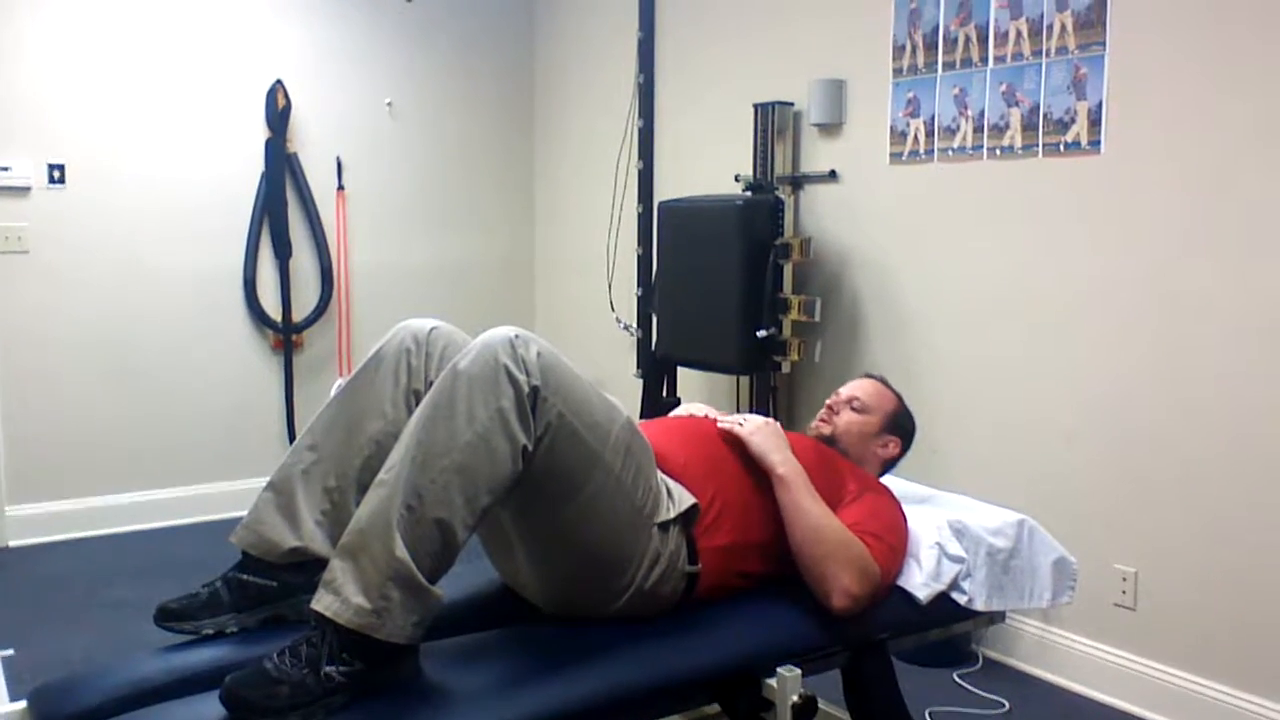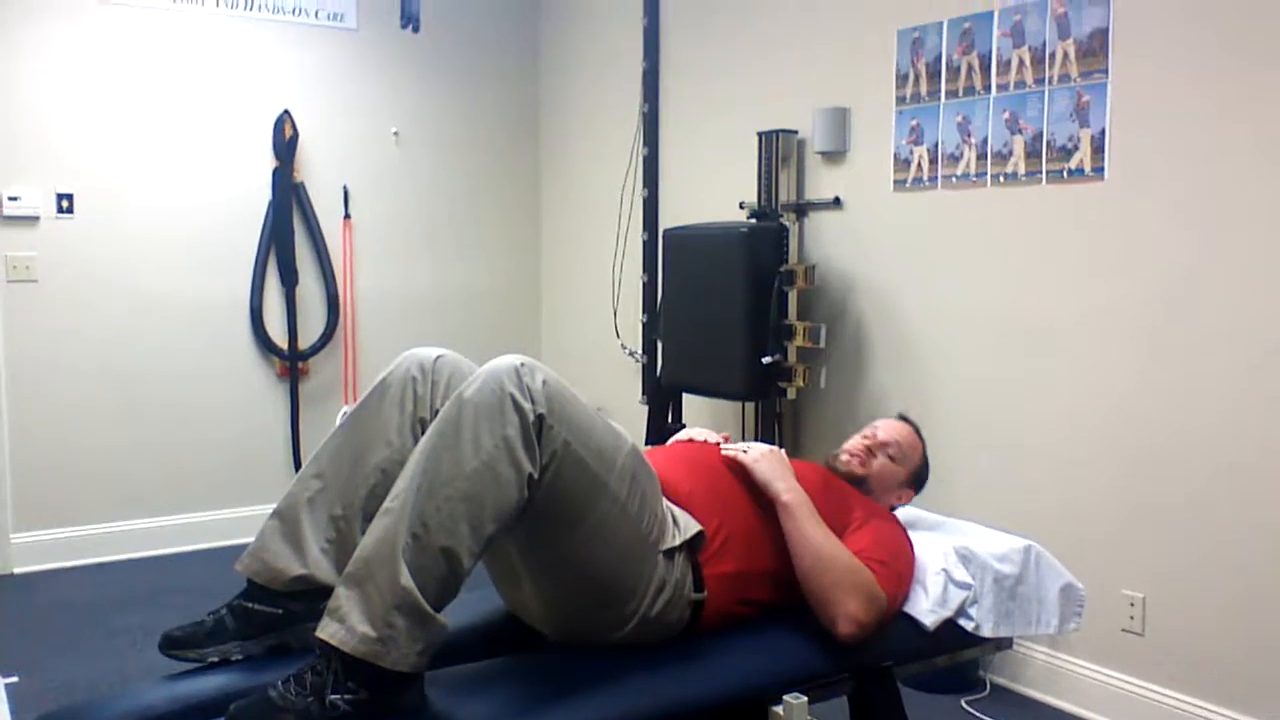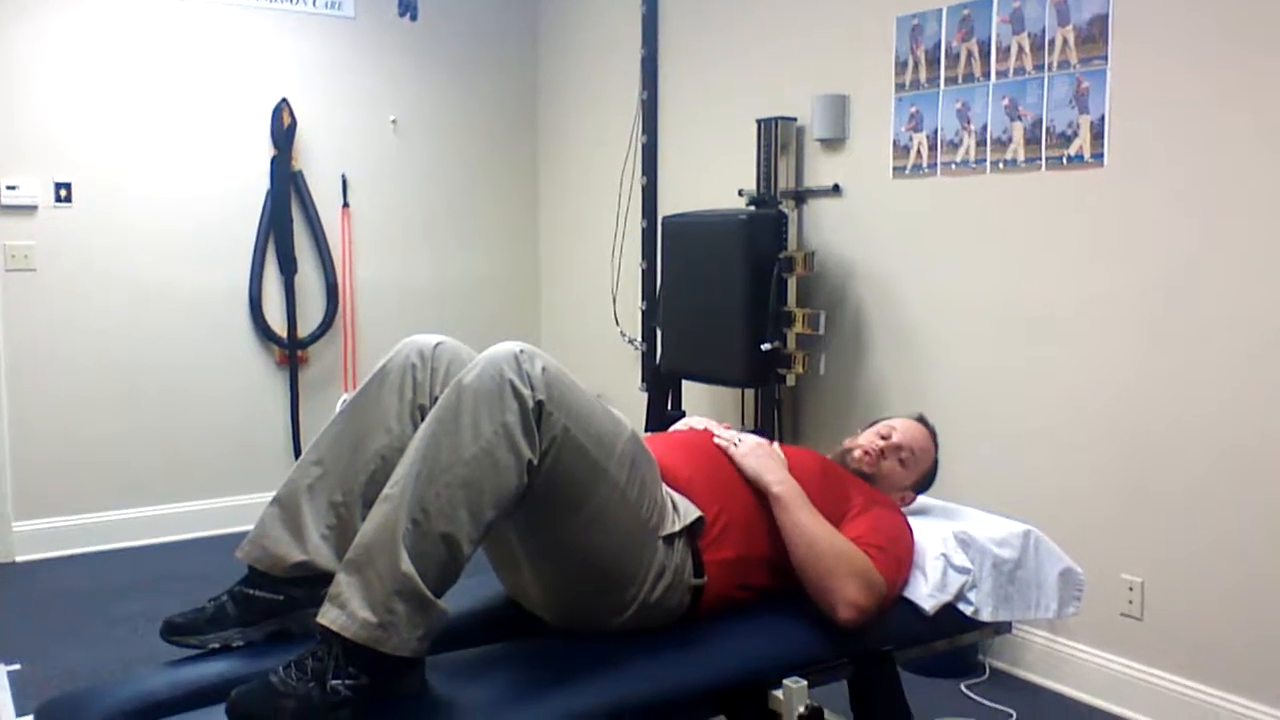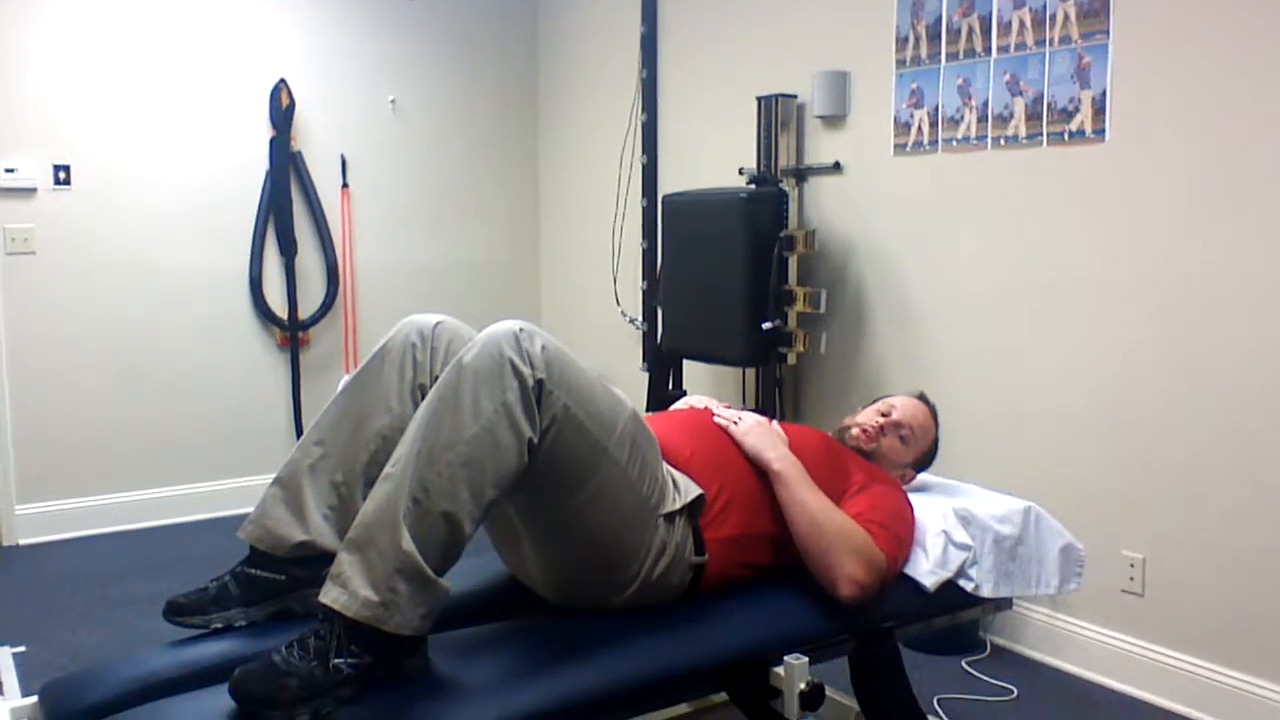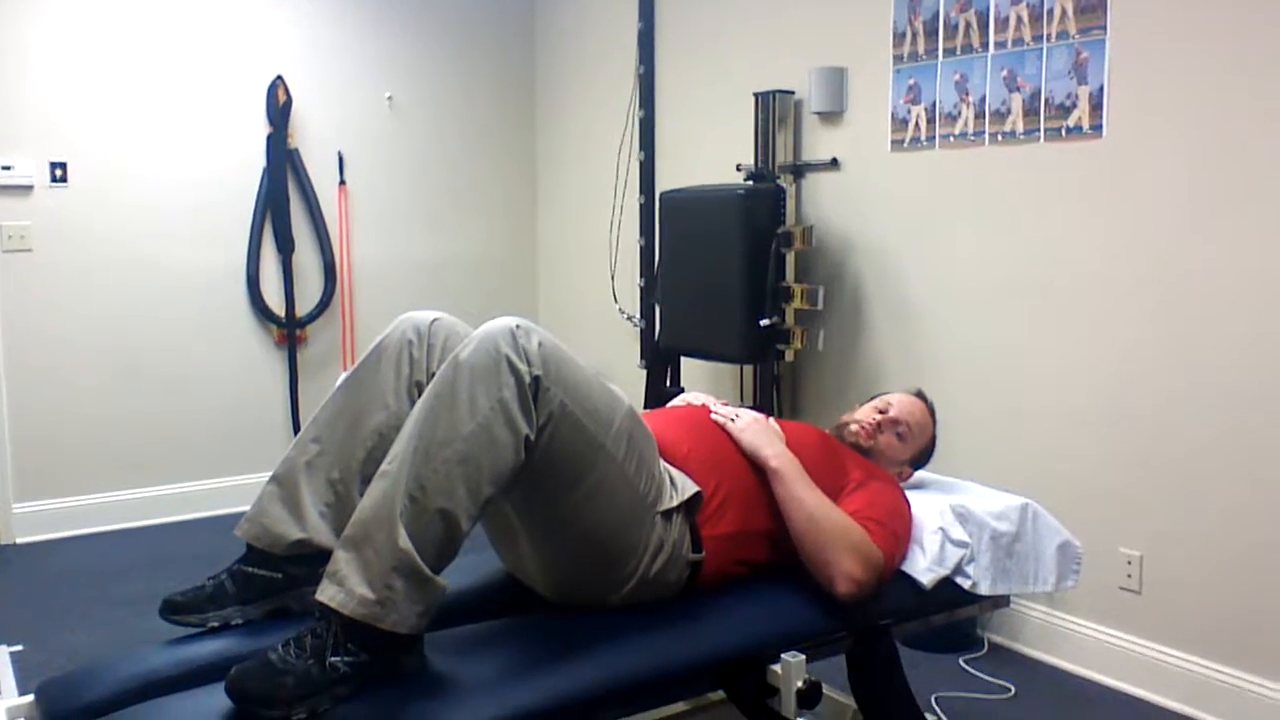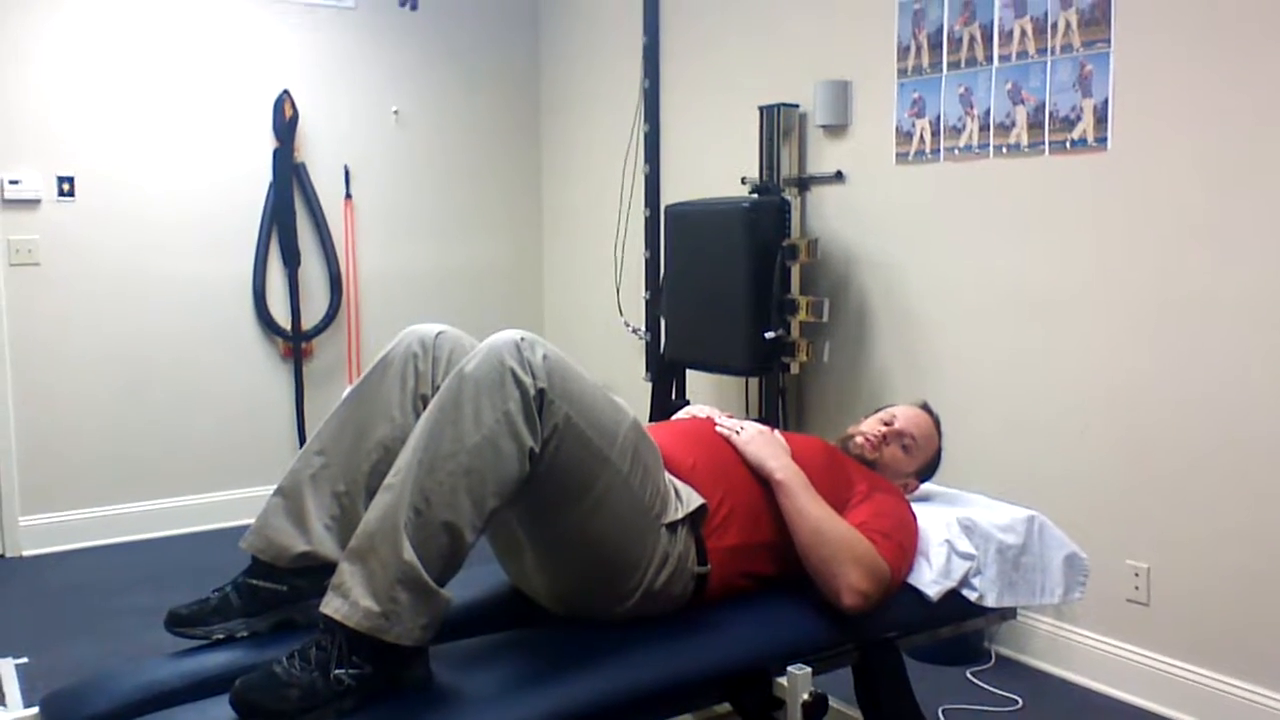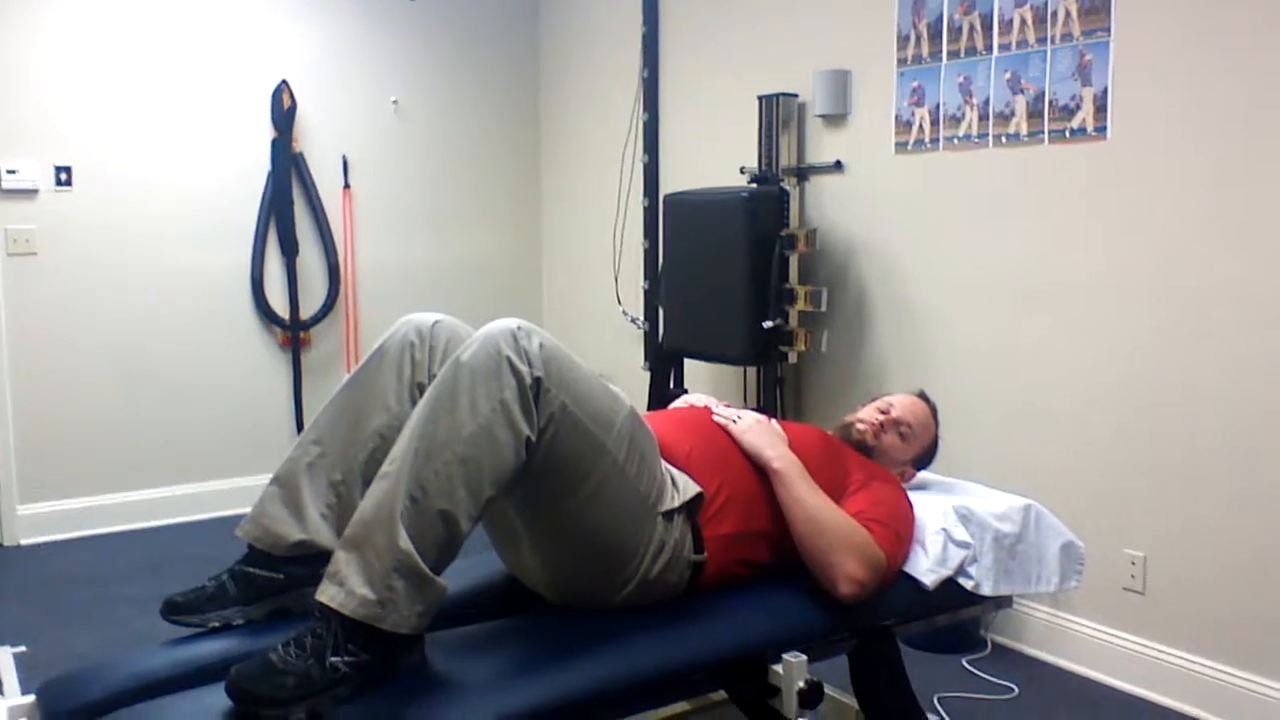
dt=0.3s
person 1, frame 1
left shoulder: (867, 500)
right shoulder: (762, 441)
left elbow: (844, 589)
left wrist: (781, 461)
right wrist: (673, 424)
left hip: (656, 538)
right hip: (551, 531)
left knee: (509, 355)
right knee: (424, 344)
left ankle: (363, 632)
right ankle: (281, 567)
person 1, frame 2
left shoulder: (875, 528)
right shoulder: (767, 470)
left elbow: (850, 614)
left wrist: (785, 488)
right wrist: (675, 449)
left hip: (658, 569)
right hip: (554, 550)
left knee: (515, 386)
right knee: (430, 373)
right ankle: (287, 593)
person 1, frame 3
left shoulder: (877, 518)
right shoulder: (771, 456)
left elbow: (848, 601)
left wrist: (775, 480)
right wrist: (687, 437)
left hip: (660, 552)
right hip: (554, 540)
left knee: (515, 373)
right knee: (427, 360)
left ankle: (369, 646)
right ankle: (287, 581)
person 1, frame 4
left shoulder: (877, 494)
right shoulder: (776, 434)
left elbow: (848, 576)
left wrist: (777, 457)
right wrist: (686, 412)
left hip: (660, 531)
right hip: (554, 519)
left knee: (514, 351)
right knee: (428, 340)
left ankle: (371, 625)
right ankle: (288, 559)
person 1, frame 5
left shoulder: (875, 492)
right shoulder: (767, 429)
left elbow: (846, 574)
left wrist: (775, 454)
right wrist: (680, 413)
left hip: (659, 528)
right hip: (554, 513)
left knee: (512, 348)
right knee: (426, 337)
left ankle: (368, 623)
right ankle: (286, 559)
person 1, frame 6
left shoulder: (879, 502)
right shoulder: (773, 444)
left elbow: (853, 586)
left wrist: (781, 467)
right wrist: (682, 425)
left hip: (662, 541)
right hip: (557, 526)
left knee: (516, 362)
right knee: (431, 350)
left ankle: (372, 636)
right ankle: (289, 570)
person 1, frame 7
left shoulder: (878, 492)
right shoulder: (768, 431)
left elbow: (848, 575)
left wrist: (777, 456)
right wrist: (677, 420)
left hip: (658, 529)
right hip: (557, 519)
left knee: (513, 351)
right knee: (426, 339)
left ankle: (368, 624)
right ankle: (287, 557)
